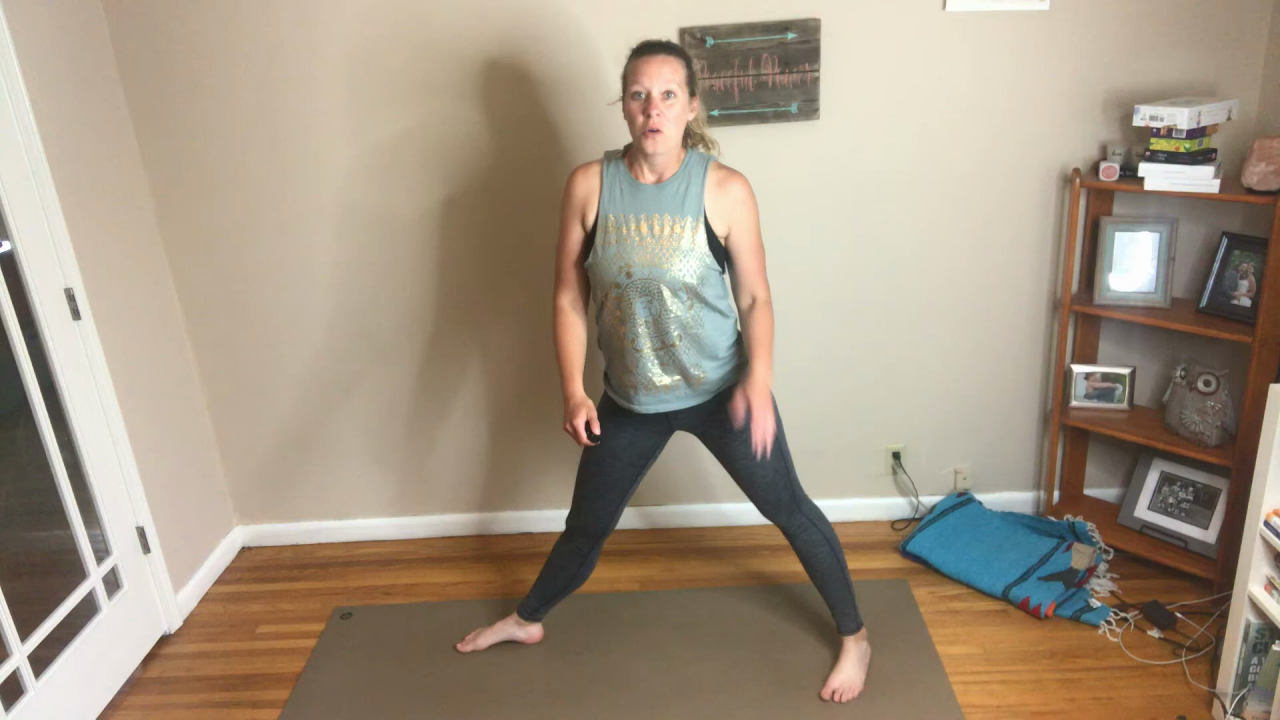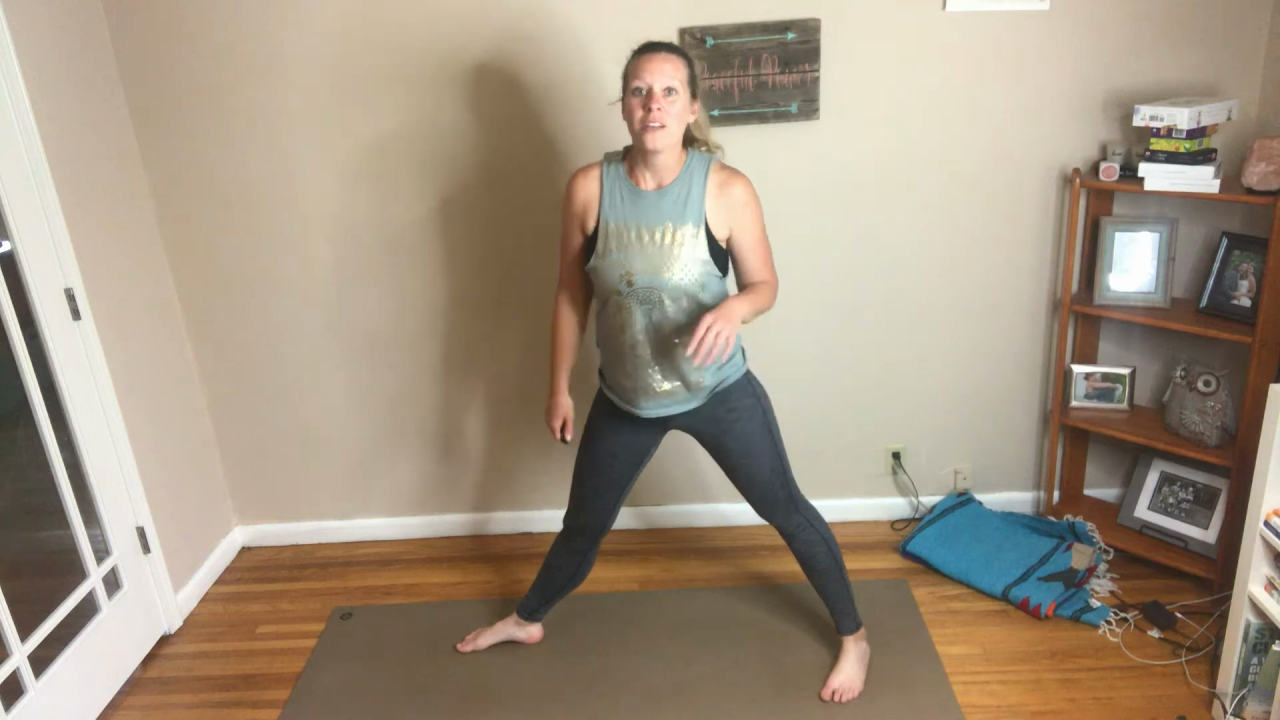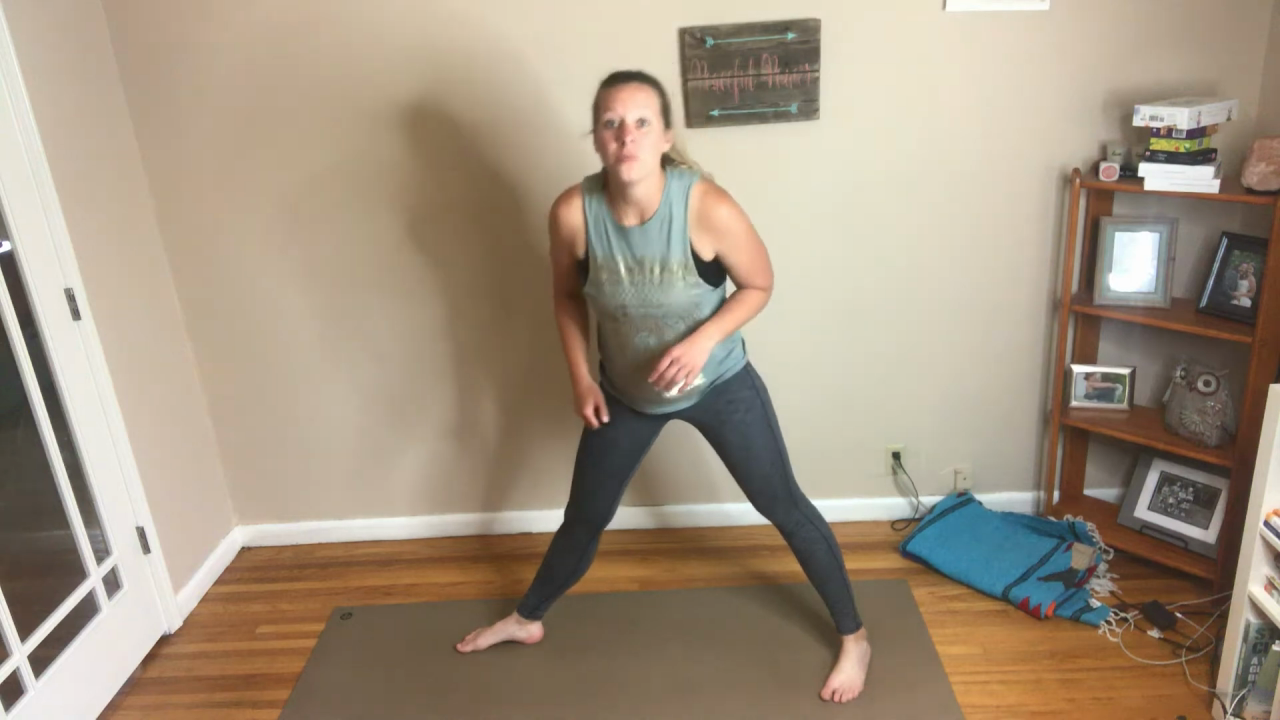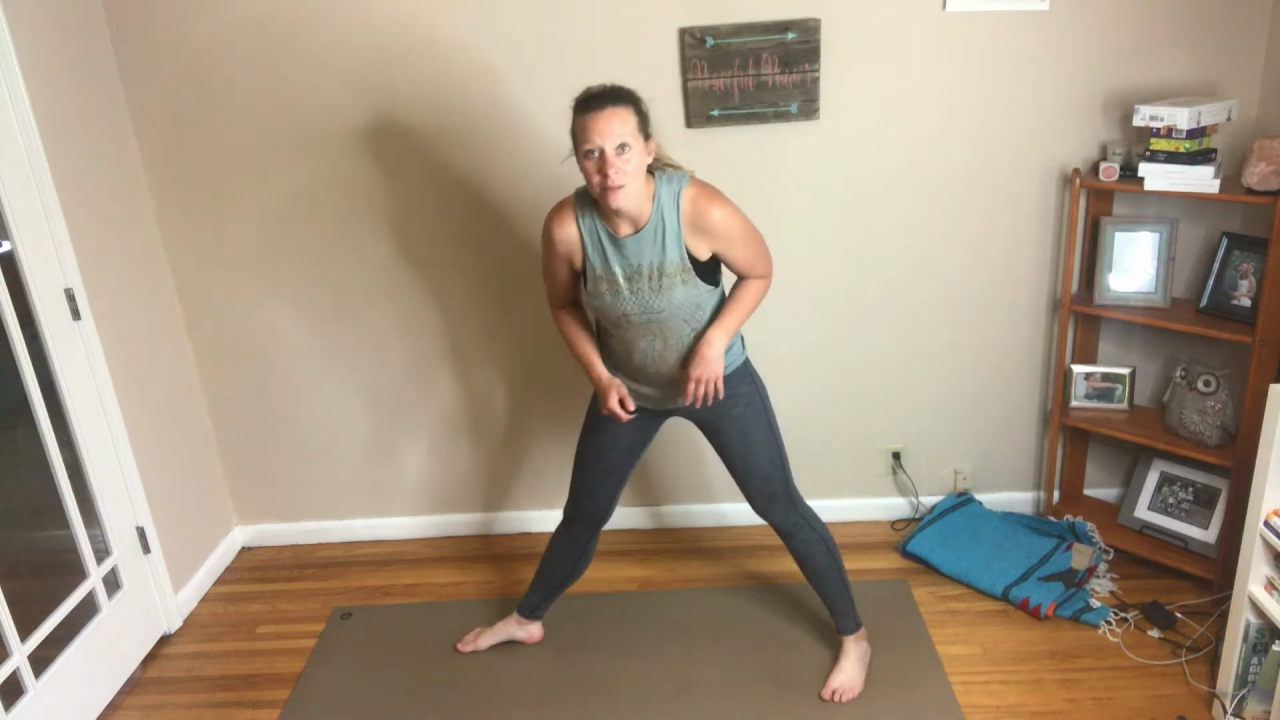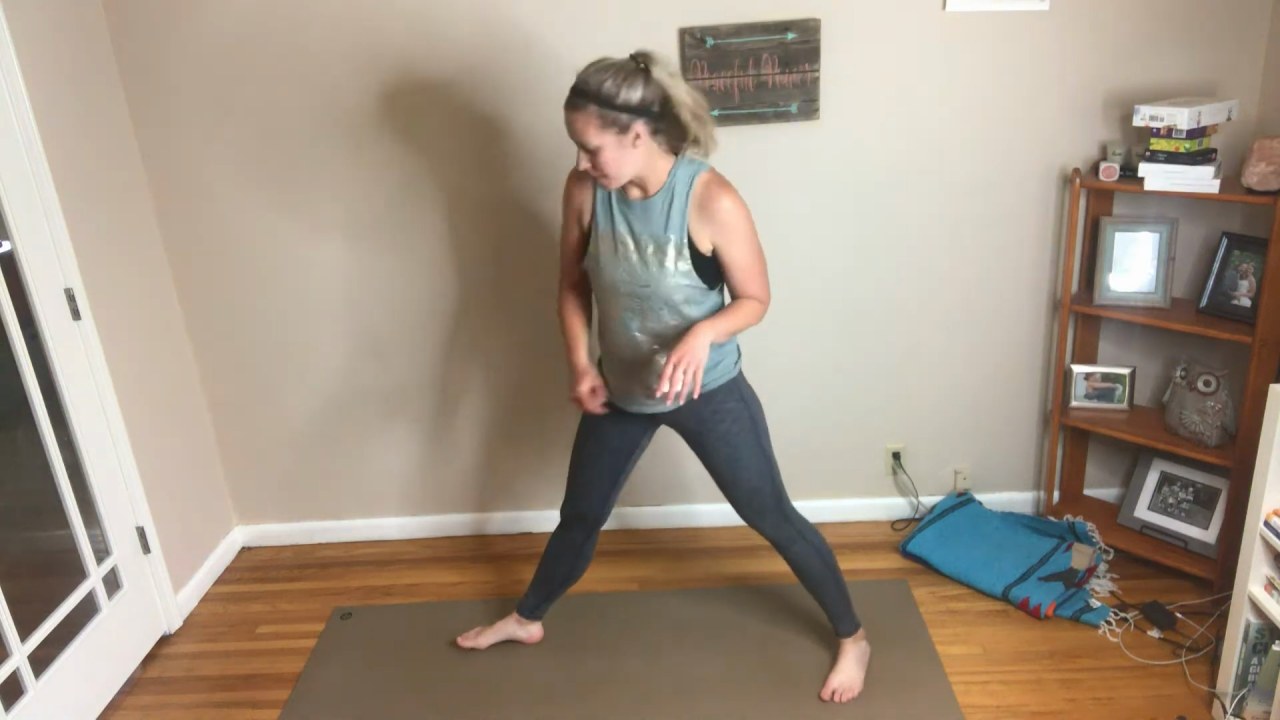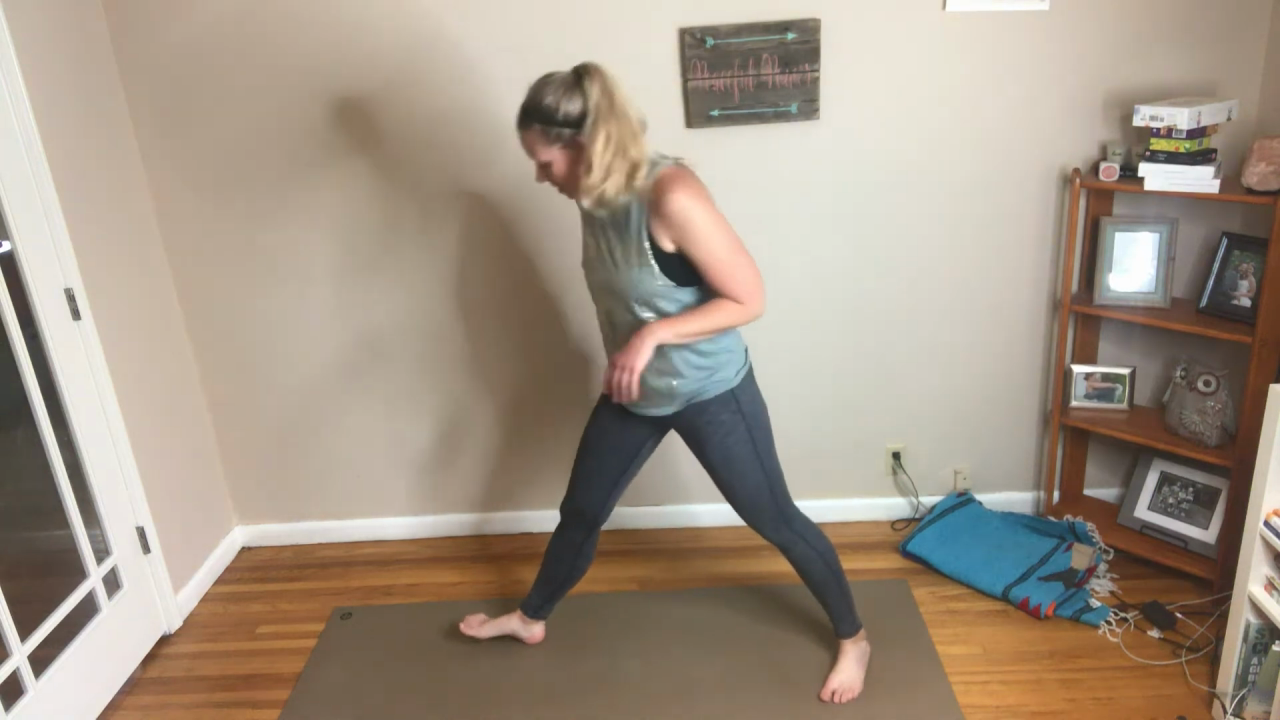
dt=0.4s
person 1, frame 1
left shoulder: (724, 188)
right shoulder: (589, 184)
left elbow: (755, 296)
right elbow: (569, 298)
left wrist: (759, 383)
right wrist: (574, 391)
left hip: (718, 390)
right hip: (629, 398)
left knee: (789, 511)
right knee: (587, 524)
left ankle: (854, 637)
right ankle: (526, 619)
person 1, frame 2
left shoulder: (726, 188)
right shoulder: (589, 187)
left elbow: (764, 286)
right elbow: (572, 293)
left wrist: (733, 312)
right wrist: (560, 386)
left hip: (717, 391)
right hip: (624, 396)
left knee: (785, 512)
right knee: (583, 524)
left ankle: (853, 638)
right ankle: (526, 620)
person 1, frame 3
left shoulder: (708, 207)
right shoulder: (572, 212)
left elbow: (758, 284)
right elbow: (567, 295)
left wrist: (702, 341)
right wrist: (581, 378)
left hip: (719, 384)
right hip: (625, 391)
left knee: (785, 508)
right knee: (584, 515)
left ankle: (853, 638)
right ankle: (526, 619)
person 1, frame 4
left shoulder: (702, 209)
right shoulder: (566, 226)
left elbow: (759, 272)
right elbow: (565, 308)
left wrist: (715, 339)
right wrist: (600, 378)
left hip: (717, 380)
right hip: (626, 387)
left knee: (783, 508)
right knee: (583, 512)
left ankle: (854, 638)
right ankle: (526, 618)
person 1, frame 5
left shoulder: (711, 199)
right shoulder: (584, 190)
left elbow: (755, 299)
right elbow: (573, 285)
left wrist: (700, 336)
right wrist: (581, 365)
left hip: (709, 391)
right hip: (621, 390)
left knee: (772, 519)
right knee: (580, 514)
left ankle: (851, 639)
right ankle: (526, 619)
person 1, frame 6
left shoulder: (672, 195)
right shoulder: (593, 193)
left elbow: (747, 299)
left wrist: (653, 335)
left hip: (712, 391)
right hip: (633, 391)
left knee: (775, 521)
right knee: (581, 508)
left ankle: (853, 639)
right ankle: (530, 618)
